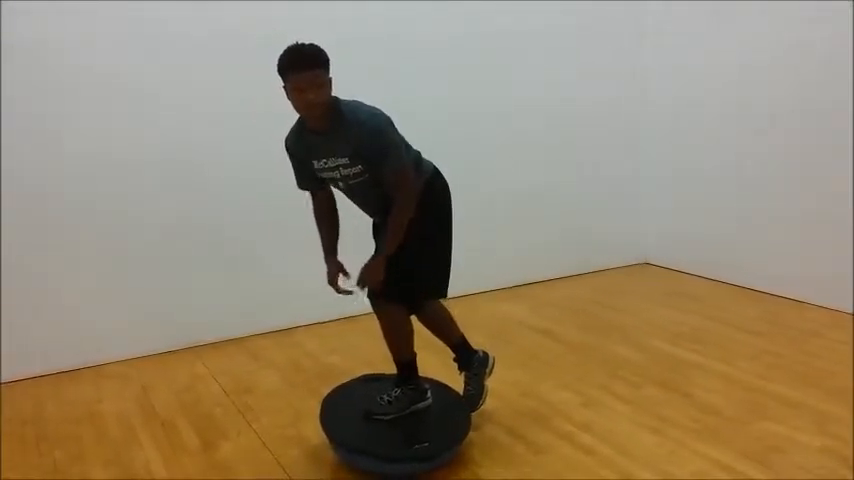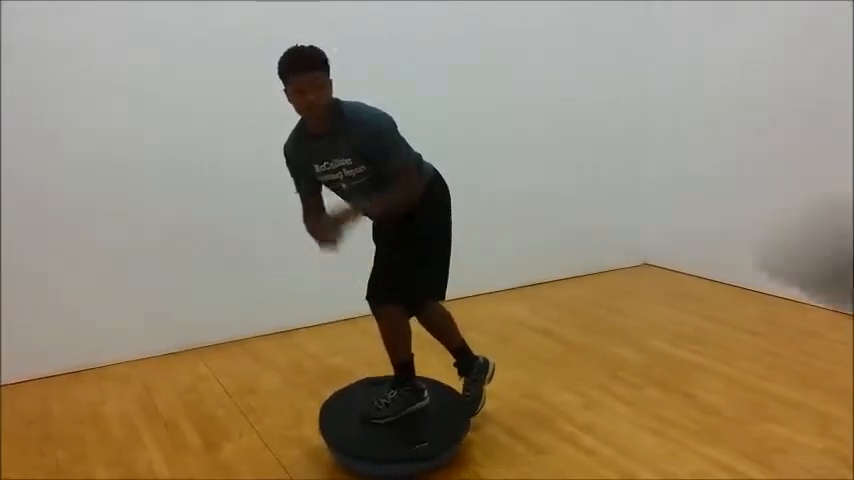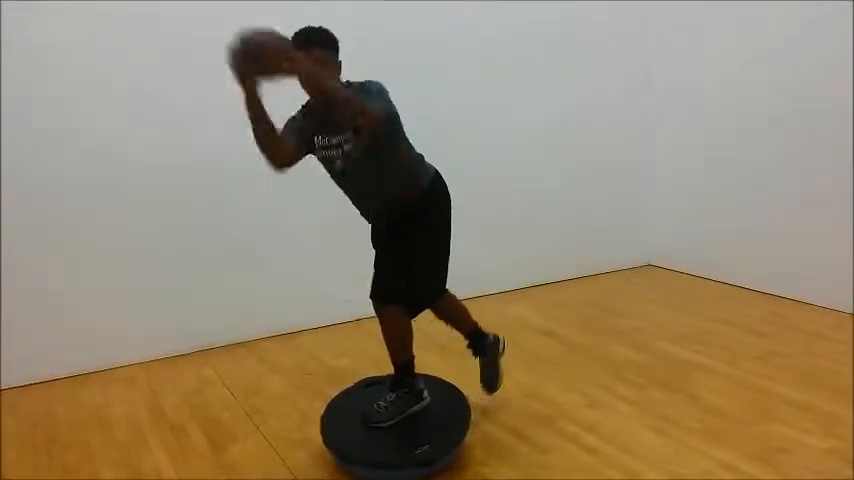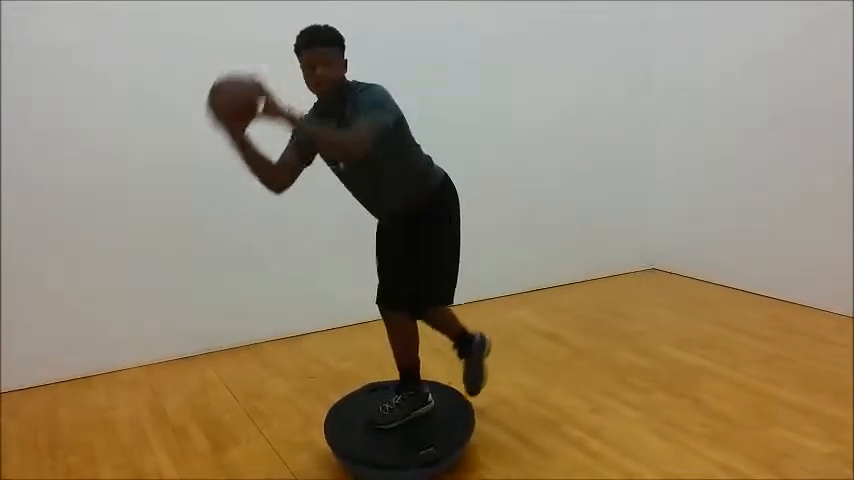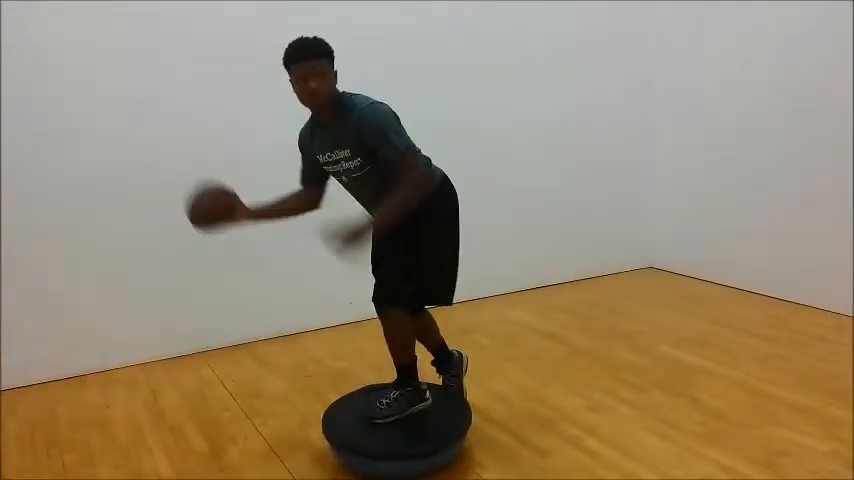
dt=0.2s
person 1, frame 1
left shoulder: (369, 124)
right shoulder: (297, 144)
left elbow: (407, 195)
right elbow: (322, 199)
left wrist: (380, 261)
right wrist: (331, 258)
left hip: (424, 200)
right hip: (387, 212)
left knee: (387, 295)
right knee: (412, 295)
left ankle: (410, 385)
right ankle: (471, 360)
person 1, frame 2
left shoulder: (369, 123)
right shoulder: (297, 146)
left elbow: (410, 187)
right elbow: (310, 207)
left wrist: (358, 210)
right wrist: (319, 229)
left hip: (424, 201)
right hip: (388, 216)
left knee: (385, 297)
right knee: (416, 297)
left ankle: (406, 387)
right ankle: (472, 365)
person 1, frame 3
left shoulder: (369, 93)
right shoulder: (303, 123)
left elbow: (371, 123)
right elbow: (280, 159)
left wrist: (318, 81)
right wrist: (250, 95)
left hip: (424, 201)
right hip: (386, 217)
left knee: (389, 297)
right knee: (421, 292)
left ankle: (407, 389)
right ankle: (484, 343)
person 1, frame 4
left shoulder: (372, 100)
right shoulder: (309, 123)
left elbow: (354, 148)
right elbow: (278, 181)
left wrist: (287, 116)
right wrist: (237, 135)
left hip: (434, 205)
right hip: (394, 218)
left knee: (397, 301)
right knee: (399, 301)
left ankle: (413, 390)
right ankle: (469, 344)
person 1, frame 5
left shoulder: (370, 116)
right shoulder: (309, 137)
left elbow: (412, 180)
right elbow: (311, 197)
left wrist: (367, 228)
right wrist: (249, 214)
left hip: (427, 204)
right hip: (387, 217)
left knee: (395, 300)
right knee: (394, 301)
left ankle: (409, 388)
right ankle: (447, 359)
